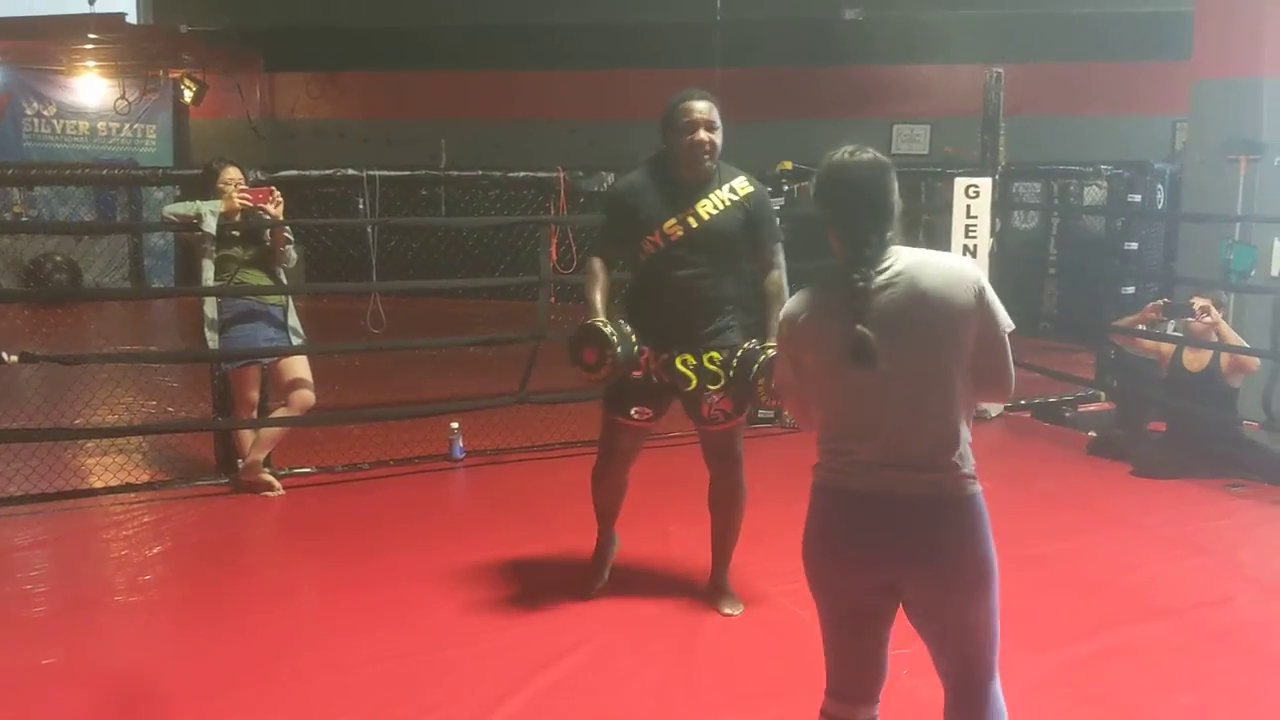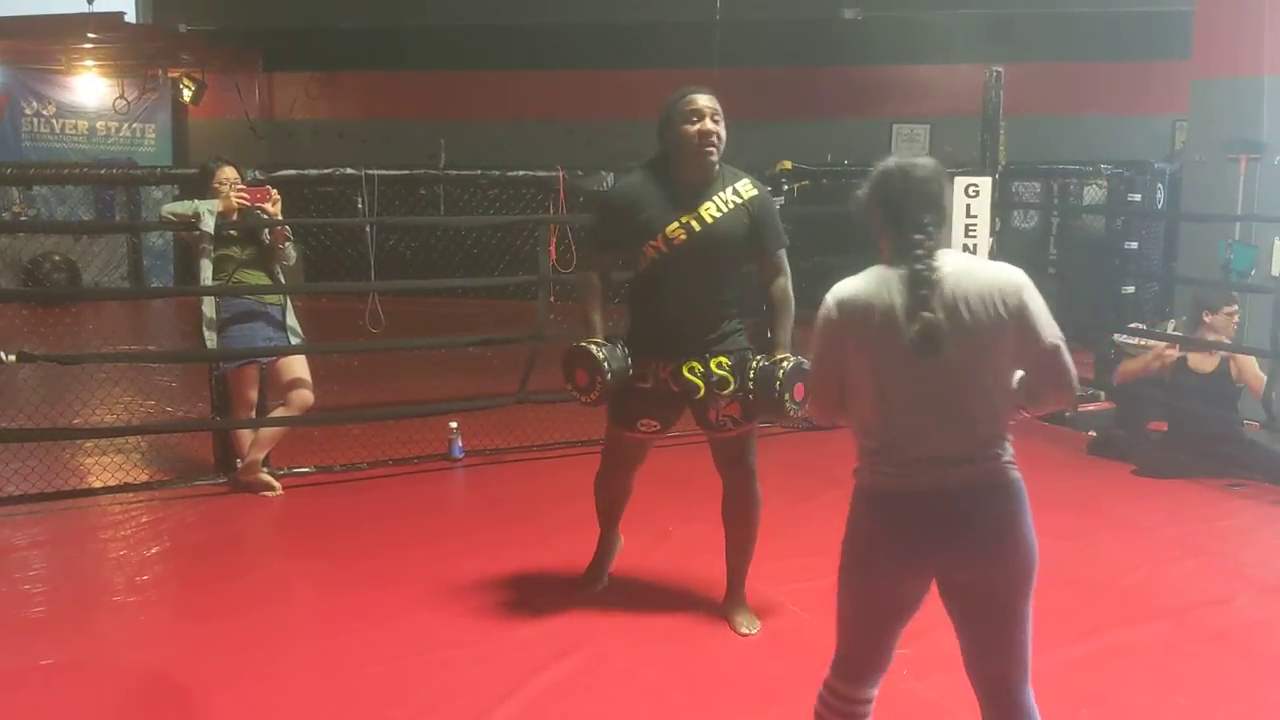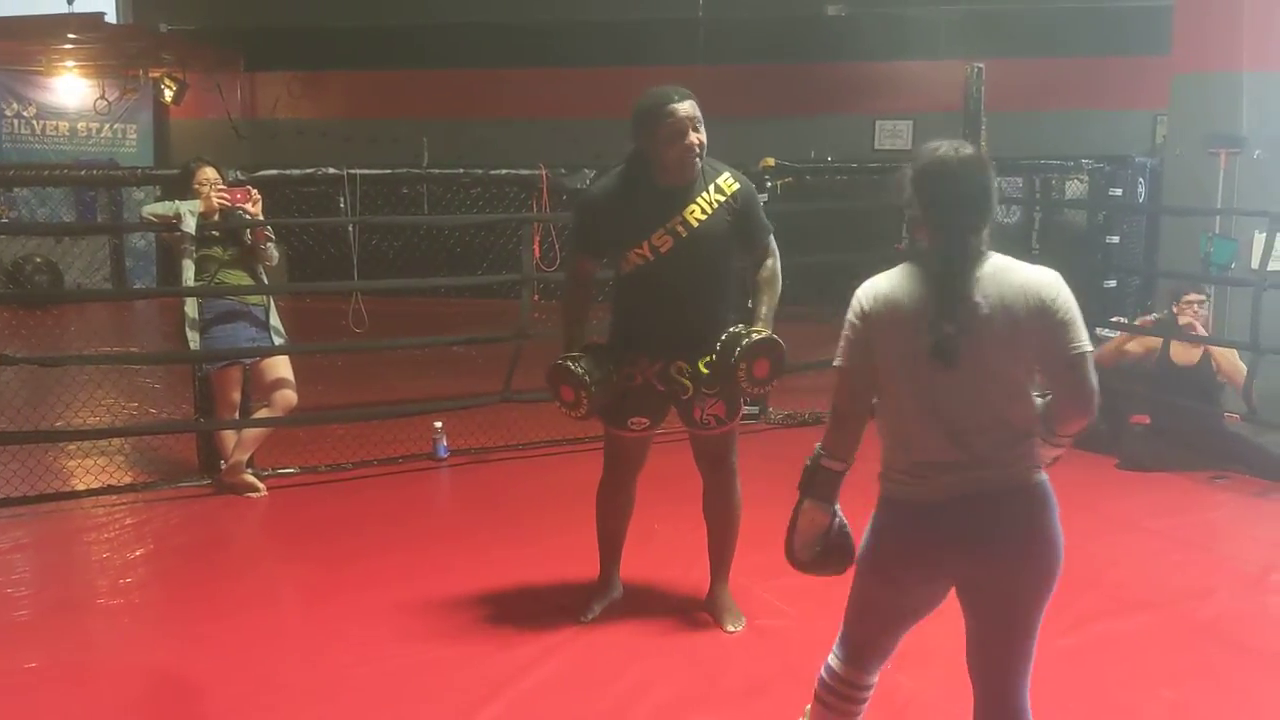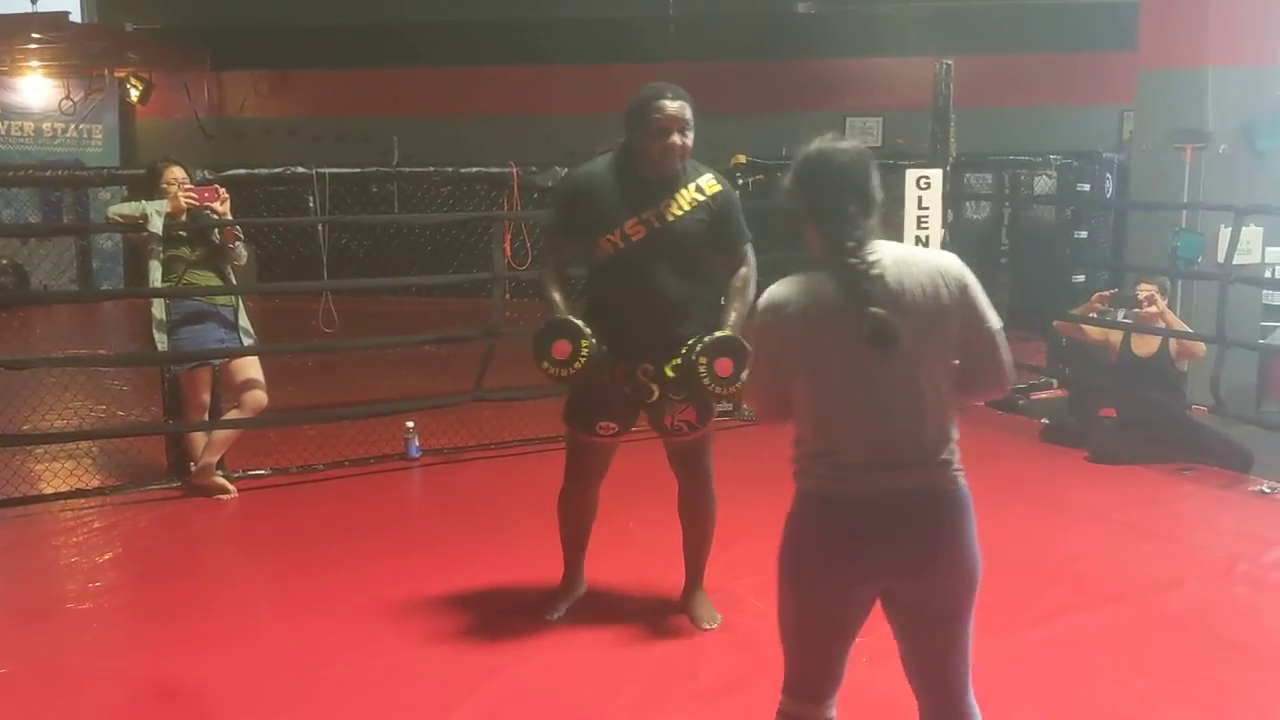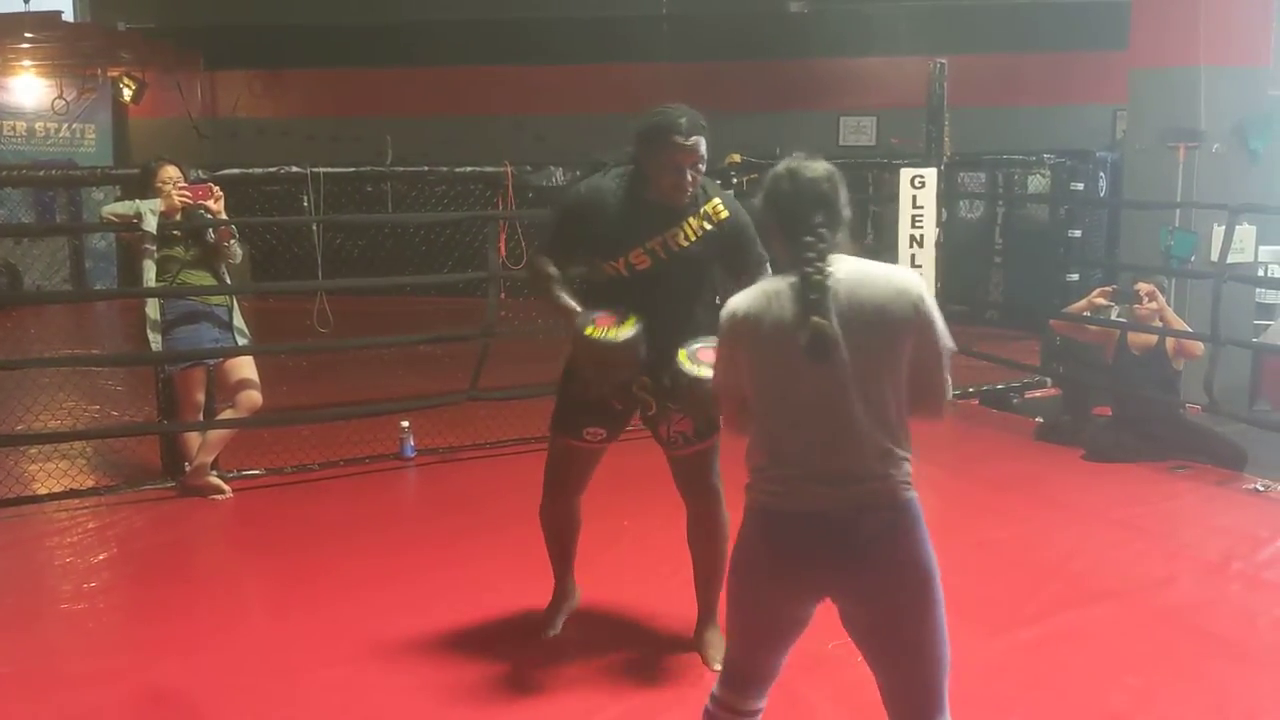
dt=1s
person 1, frame 1
left shoulder: (801, 314)
right shoulder: (961, 278)
left elbow: (804, 412)
right elbow: (999, 385)
left hip: (845, 518)
right hip: (944, 515)
person 1, frame 2
left shoulder: (847, 300)
right shoulder: (1006, 285)
left elbow: (825, 407)
right elbow: (1061, 387)
left hip: (889, 514)
right hip: (990, 511)
left knee: (854, 669)
person 1, frame 3
left shoulder: (877, 297)
right shoulder: (1040, 289)
left elbow: (847, 414)
right elbow: (1079, 403)
left wrist: (818, 495)
right wrist: (1041, 445)
left hip: (911, 517)
right hip: (1014, 516)
left knee: (858, 651)
person 1, frame 4
left shoulder: (782, 304)
right shoulder: (945, 273)
left elbow: (769, 408)
right elbow: (993, 377)
left hip: (830, 522)
right hip: (934, 515)
person 1, frame 5
left shoulder: (742, 312)
right shoulder: (905, 290)
left elbow: (736, 418)
right elbow: (933, 403)
left hip: (779, 530)
right hip: (882, 527)
person 2, frame 1
left shoulder: (747, 193)
right shoulder: (632, 190)
left elbow: (771, 267)
right elbow: (602, 257)
left wrist: (773, 338)
right wrist: (598, 316)
left hip: (717, 348)
right hip: (644, 345)
left knee: (726, 463)
right knee: (614, 455)
left ankle: (720, 576)
right ankle: (605, 542)
person 2, frame 2
left shoulder: (750, 195)
right shoulder: (630, 194)
left elbow: (777, 275)
right elbow: (599, 269)
left wrist: (783, 350)
right wrist: (596, 339)
left hip: (724, 354)
right hip: (650, 355)
left knee: (740, 472)
right knee: (618, 463)
left ankle: (736, 593)
right ankle: (606, 546)
person 2, frame 3
left shoulder: (732, 188)
right shoulder: (606, 198)
left elbow: (766, 258)
right elbow: (581, 276)
left wrist: (762, 327)
right wrist: (573, 348)
left hip: (712, 355)
right hip: (636, 355)
left knee: (720, 469)
right knee: (620, 468)
left ankle: (720, 587)
right ankle: (609, 579)
person 2, frame 4
left shoulder: (713, 191)
right shoulder: (589, 184)
left elbow: (741, 265)
right elbow: (557, 253)
left wrist: (727, 330)
right wrist: (559, 309)
left hip: (681, 356)
right hip: (606, 354)
left knee: (695, 473)
right knee: (582, 474)
left ankle: (694, 587)
right ankle: (572, 578)
person 2, frame 5
left shoulder: (723, 213)
right shoulder: (594, 200)
left elbow: (759, 283)
right elbow: (546, 262)
right wrist: (574, 310)
left hip: (683, 370)
right hip: (603, 363)
left knee: (703, 492)
right knee: (560, 487)
left ankle: (708, 622)
right ankle: (564, 589)
person 3, frame 1
left shoulder: (259, 222)
right shoulder: (208, 226)
left elbow: (287, 259)
right elbow: (168, 212)
left wrist: (278, 221)
right wrist: (220, 208)
left hip: (278, 315)
right hip: (240, 316)
left knee: (303, 397)
right knee: (247, 402)
left ankle: (251, 465)
right ankle: (252, 469)
person 3, frame 2
right shoulder: (206, 226)
left elbow: (287, 258)
right elbow: (167, 211)
left wrist: (276, 220)
right wrist: (218, 207)
left hip: (277, 315)
right hip: (238, 315)
left knee: (301, 396)
right knee: (245, 403)
left ankle: (251, 464)
right ankle: (250, 468)
person 3, frame 3
right shoulder: (187, 227)
left elbow: (270, 259)
right elbow: (147, 212)
left wrist: (257, 219)
right wrist: (199, 208)
left hip: (260, 315)
right hip: (221, 316)
left knee: (285, 397)
right knee: (229, 404)
left ankle: (235, 466)
right ankle: (234, 469)
person 3, frame 4
left shoulder: (205, 222)
right shoulder: (155, 228)
left elbow: (238, 258)
right elbow: (113, 213)
left wrist: (226, 218)
right wrist: (166, 208)
left hip: (228, 316)
right hip: (189, 317)
left knee: (255, 398)
right knee: (198, 405)
left ankle: (204, 468)
right ankle: (205, 472)
person 3, frame 5
left shoulder: (199, 222)
right shoulder: (149, 226)
left elbow: (233, 256)
right elbow: (107, 212)
left wrist: (220, 216)
right wrist: (159, 207)
left hip: (223, 316)
right hip: (183, 317)
left knee: (250, 398)
right knee: (192, 405)
left ankle: (198, 468)
right ankle: (199, 471)
person 4, frame 1
left shoulder: (1227, 355)
right shoulder: (1169, 348)
left elbow: (1253, 365)
right elbow: (1115, 334)
left wrist: (1218, 323)
right wrist: (1143, 317)
left hip: (1225, 445)
right hip: (1178, 443)
left knee: (1272, 466)
person 4, frame 2
left shoulder: (1238, 357)
right shoulder: (1173, 352)
right elbow: (1120, 377)
left wrist: (1234, 356)
right wrist: (1155, 356)
left hip: (1229, 444)
right hip: (1181, 442)
right knee: (1147, 459)
person 4, frame 3
left shoulder: (1219, 347)
right shoulder: (1156, 343)
left elbow: (1244, 385)
right elbow: (1101, 360)
left wrist: (1206, 340)
right wrist: (1131, 334)
left hip: (1210, 436)
right hip: (1163, 436)
right knee: (1132, 451)
person 4, frame 4
left shoulder: (1174, 339)
right shoulder: (1116, 334)
left elbow: (1199, 352)
right elbow: (1062, 326)
left wrist: (1164, 312)
right wrist: (1090, 307)
left hip: (1175, 427)
right hip: (1130, 427)
left knee: (1240, 458)
right knee: (1098, 443)
right ankle: (1182, 457)
person 4, frame 5
left shoulder: (1171, 338)
right shoulder: (1113, 332)
left elbow: (1197, 351)
right elbow: (1057, 324)
left wrist: (1164, 309)
right wrist: (1089, 302)
left hip: (1170, 425)
right hip: (1125, 425)
left knee: (1234, 456)
right knee: (1092, 439)
right ankle: (1173, 455)
